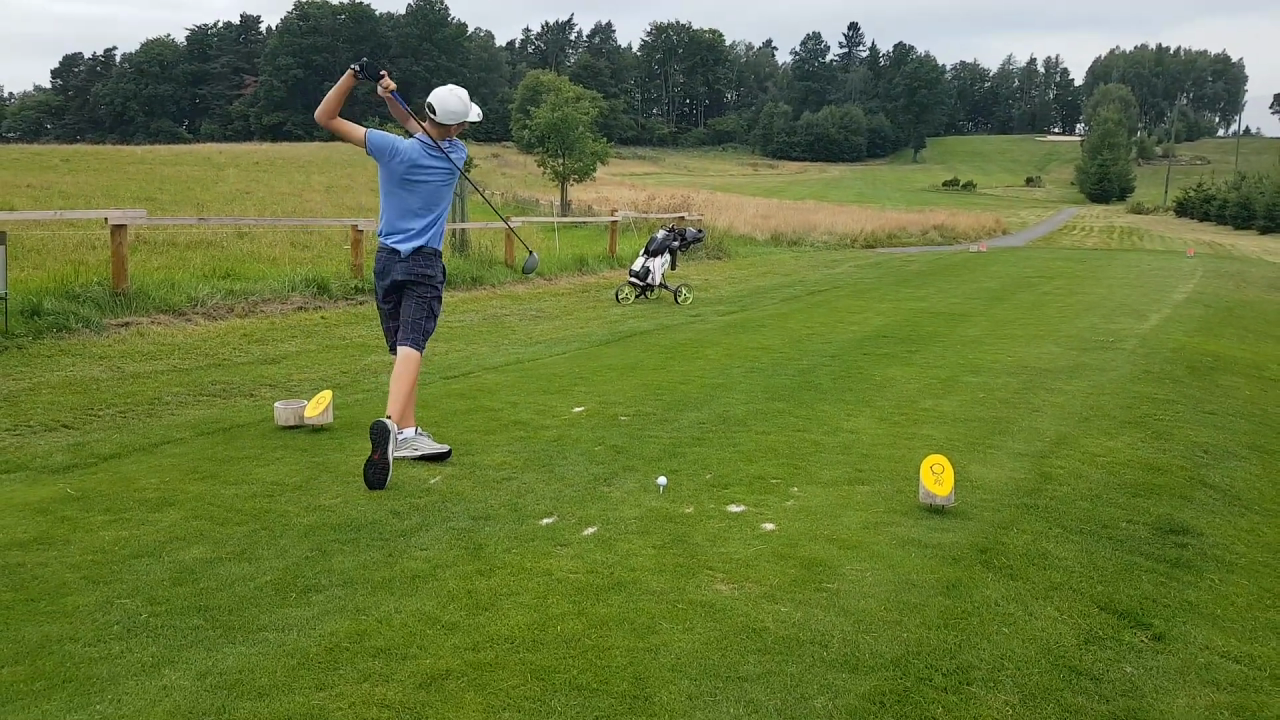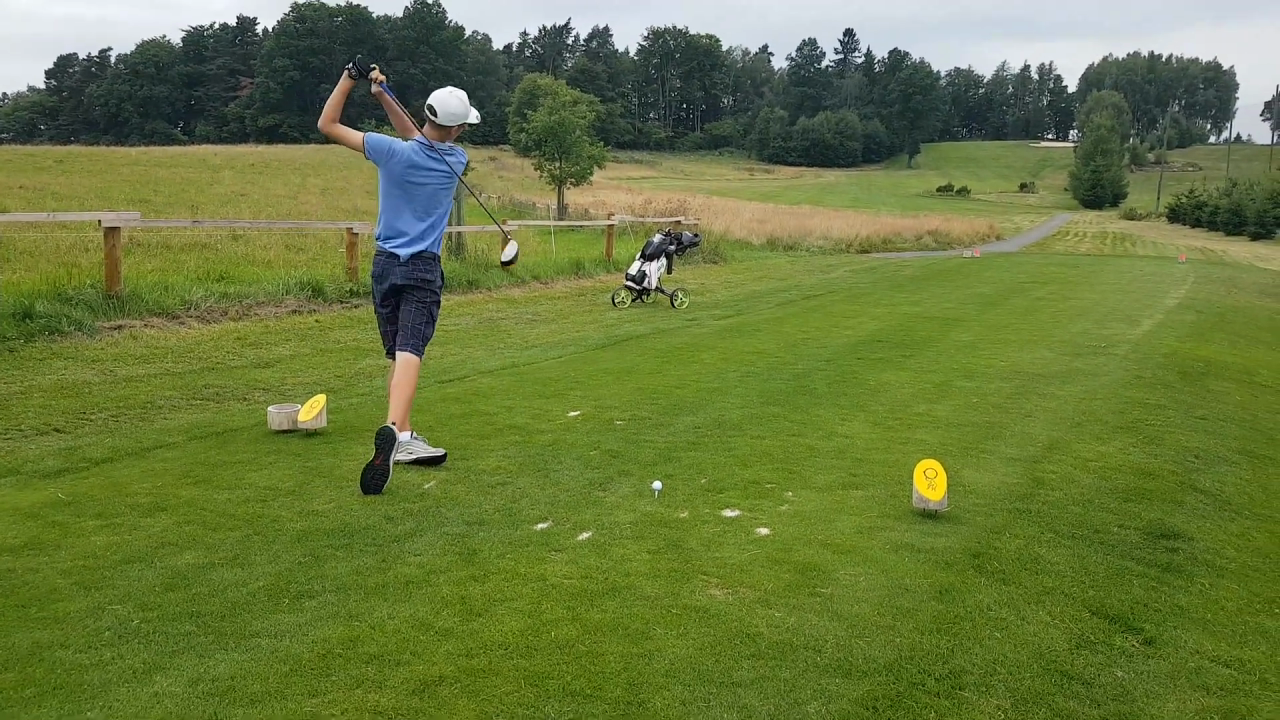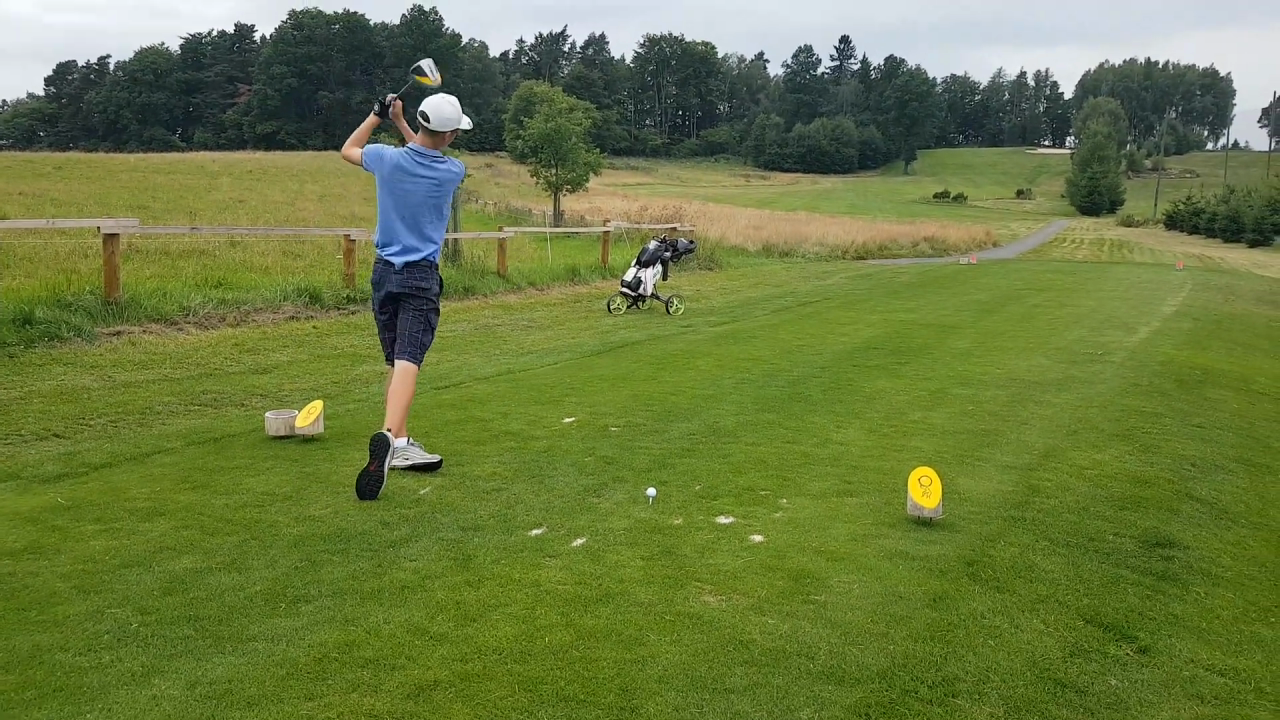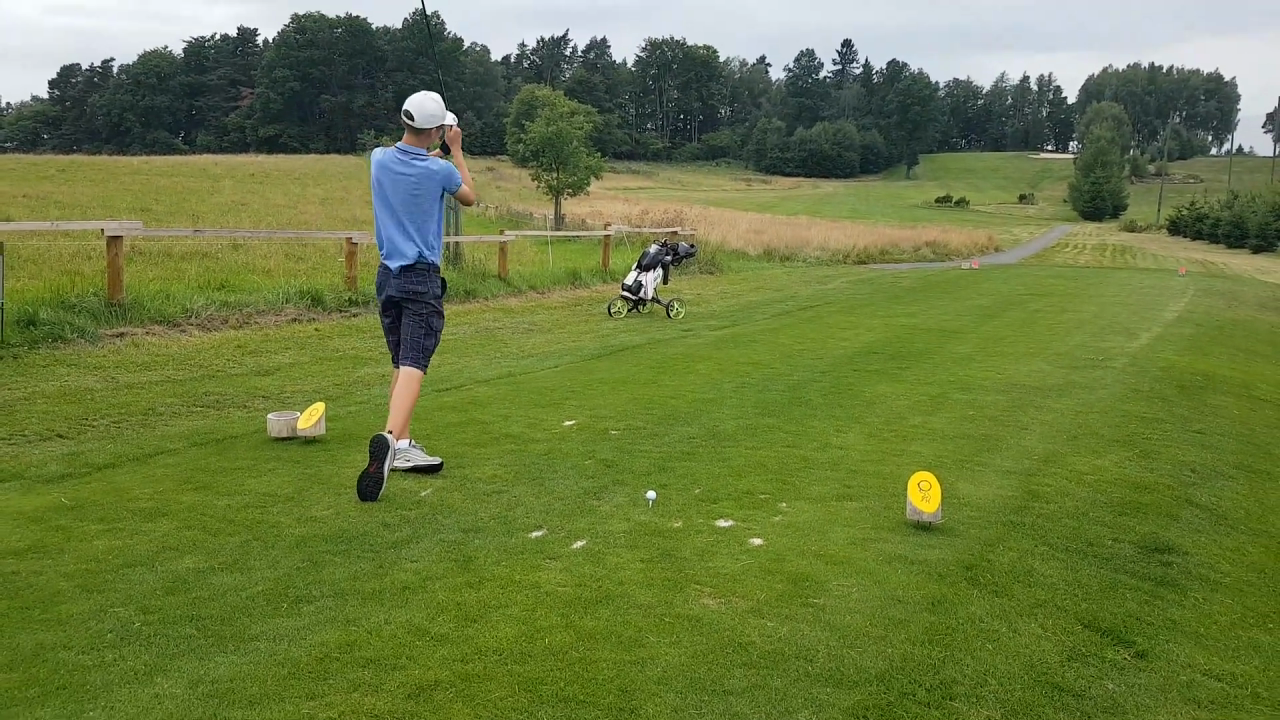
dt=0.2s
person 1, frame 1
left shoulder: (393, 149)
right shoulder: (456, 155)
left elbow: (324, 118)
right elbow: (416, 128)
left wrist: (353, 74)
right wrist: (392, 96)
left hip: (386, 261)
right hip: (425, 265)
left knee: (401, 347)
right knee: (410, 347)
left ankle: (407, 433)
right ankle: (390, 424)
person 1, frame 2
left shoulder: (392, 152)
right shoulder: (457, 160)
left elbow: (327, 125)
left wrist: (349, 78)
right wrist: (384, 97)
left hip: (385, 264)
right hip: (424, 269)
left knee: (398, 353)
right knee: (409, 353)
left ankle: (404, 438)
right ankle: (392, 430)
person 1, frame 3
left shoulder: (386, 159)
right shoulder: (453, 170)
left elbow: (348, 149)
left wrist: (378, 115)
right wrist: (400, 120)
left hip: (385, 272)
right hip: (422, 277)
left knee: (397, 360)
right knee: (407, 361)
left ankle: (401, 444)
right ankle: (389, 437)
person 1, frame 4
left shoulder: (379, 159)
right shoulder: (439, 169)
right elbow: (469, 197)
left wrist: (429, 147)
right wrist: (456, 151)
left hip: (387, 276)
right hip: (422, 279)
left knee: (402, 363)
right knee: (412, 365)
left ankle: (402, 446)
right ankle: (390, 440)
